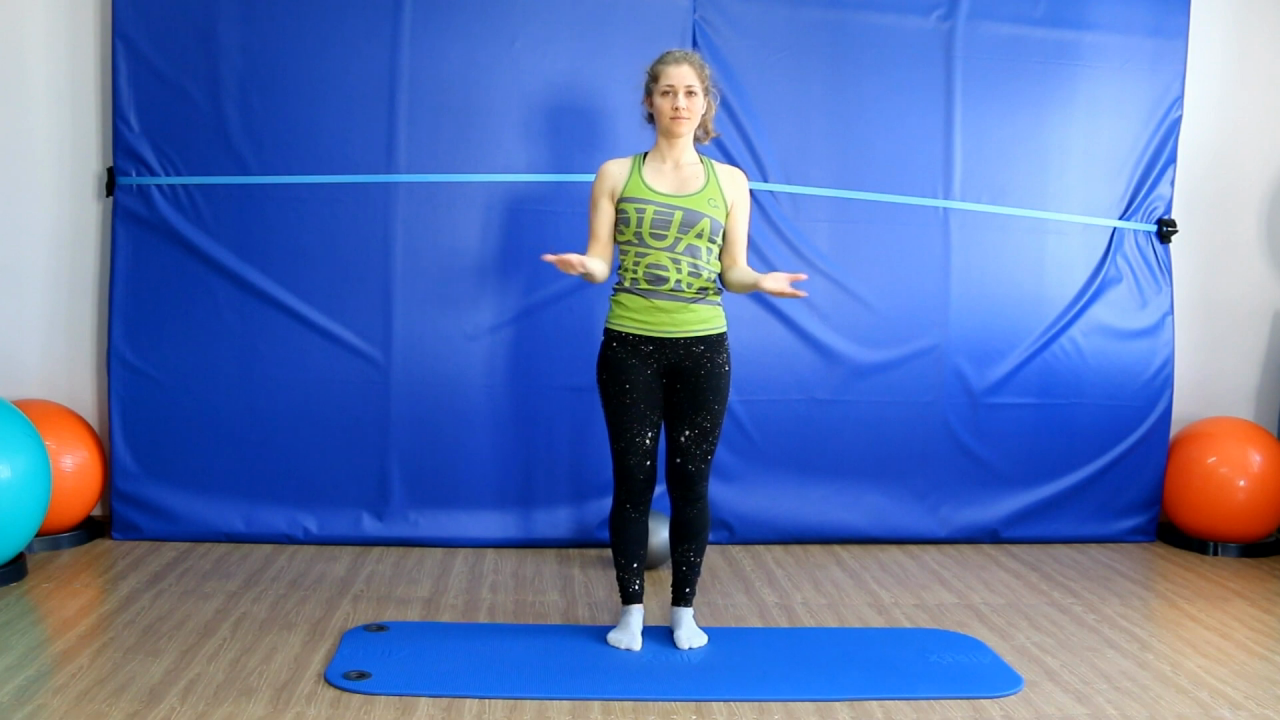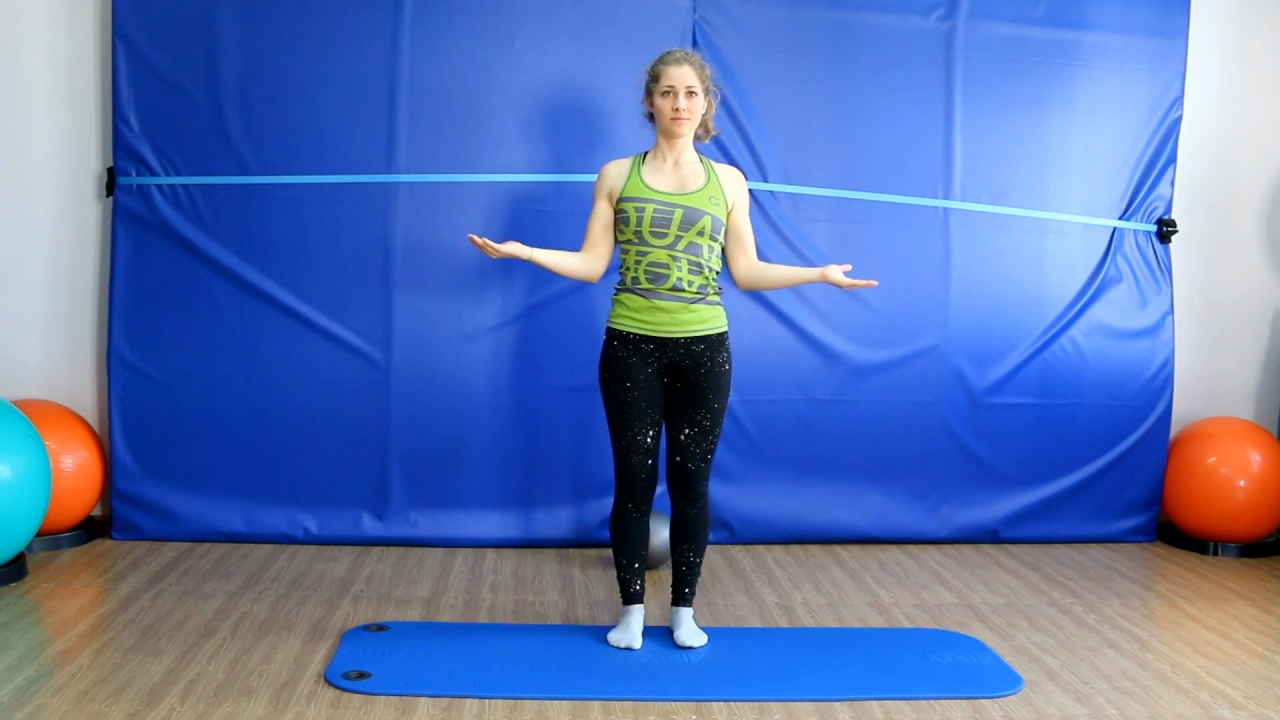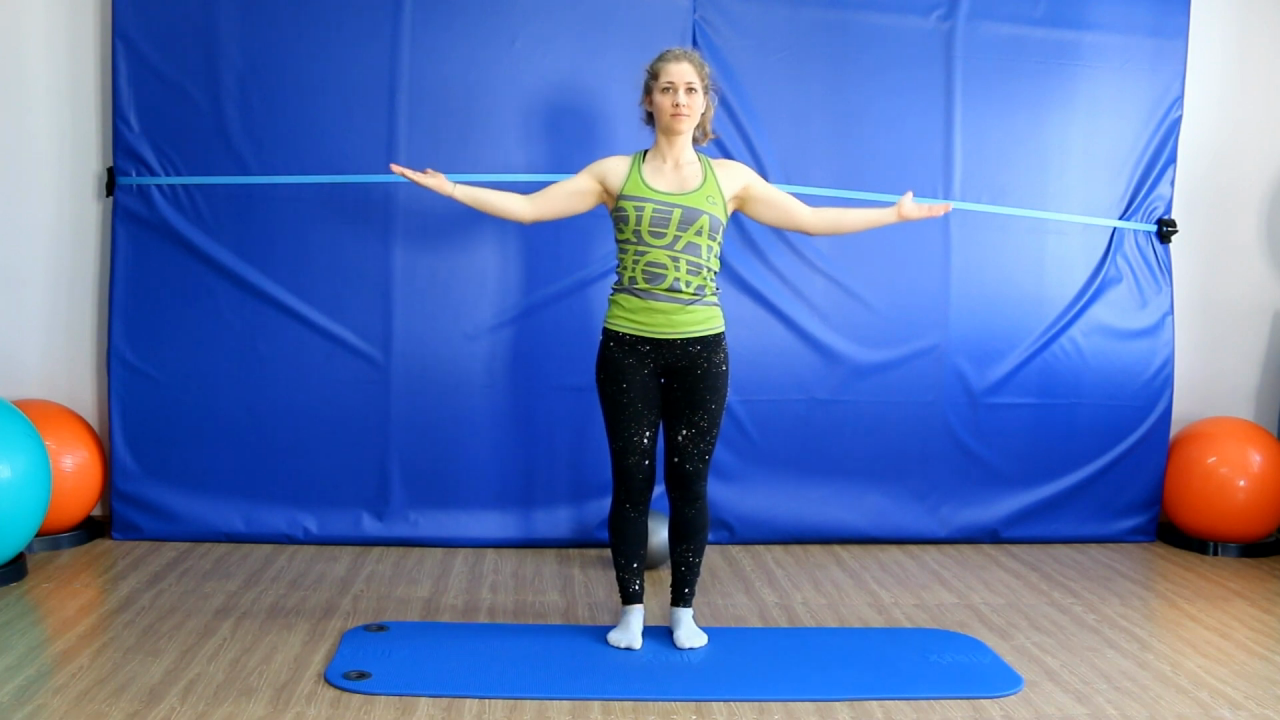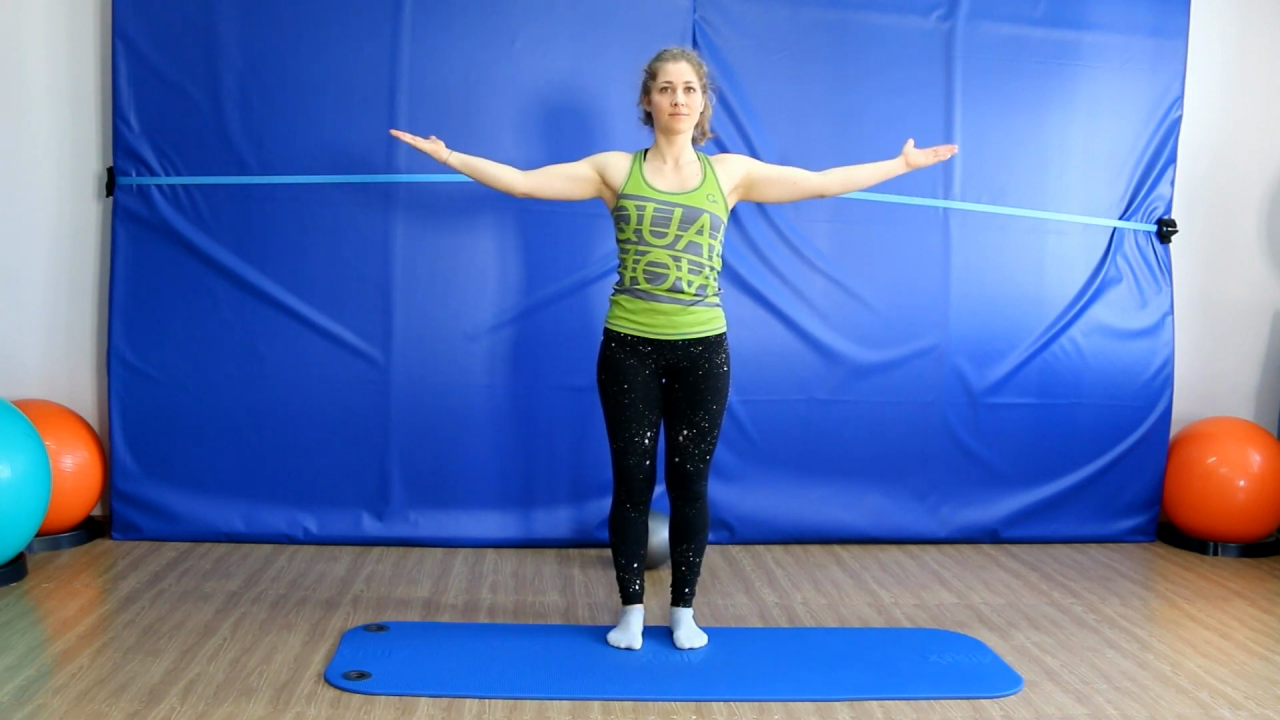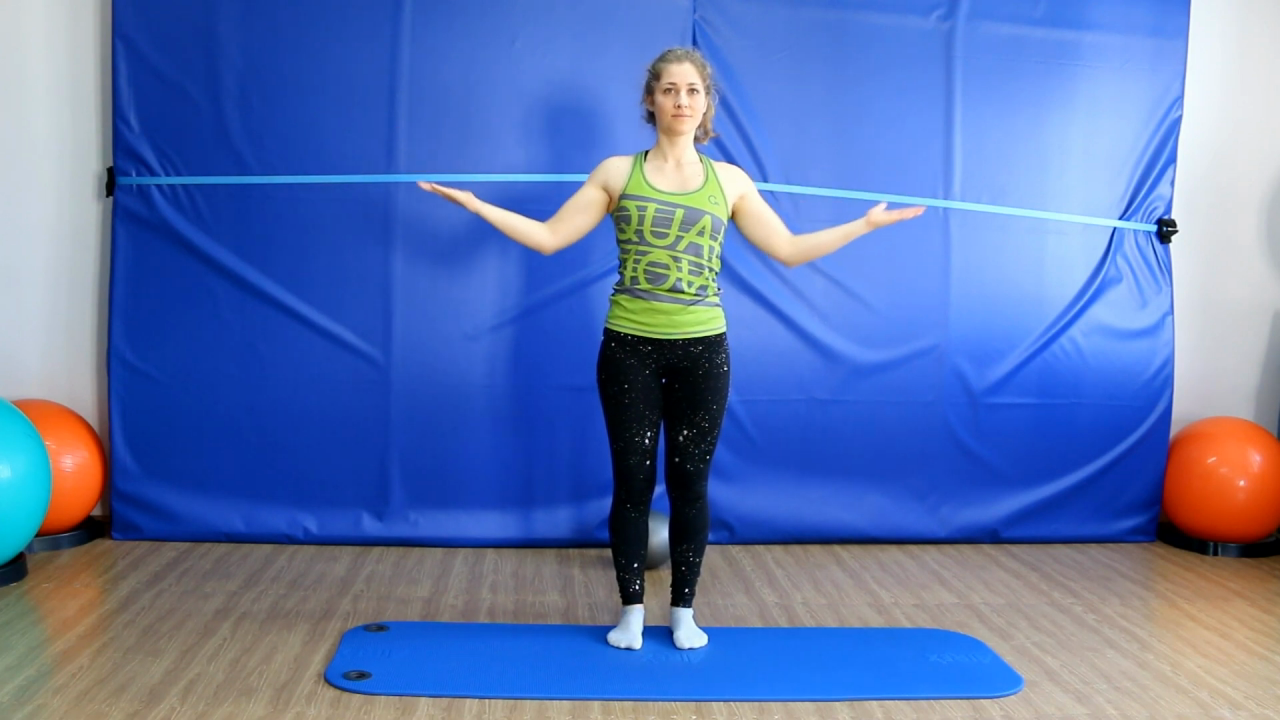
dt=1s
person 1, frame 1
left shoulder: (730, 181)
right shoulder: (616, 174)
left elbow: (732, 270)
right elbow: (600, 263)
left wrist: (764, 281)
right wrist: (583, 264)
left hip: (703, 348)
right hip: (630, 347)
left knee: (690, 482)
right knee: (633, 480)
left ankle: (684, 611)
right ankle: (630, 609)
person 1, frame 2
left shoulder: (729, 181)
right shoulder: (617, 175)
left elbow: (746, 272)
right elbow: (591, 264)
left wrist: (821, 274)
right wrist: (522, 251)
left hip: (704, 348)
right hip: (632, 347)
left knee: (691, 482)
right knee: (634, 480)
left ankle: (684, 610)
right ankle: (631, 609)
person 1, frame 3
left shoulder: (730, 177)
right shoulder: (615, 171)
left elbow: (812, 219)
right elbow: (527, 207)
left wrist: (894, 214)
right wrist: (451, 188)
left hip: (701, 348)
right hip: (628, 348)
left knee: (690, 482)
right knee: (631, 481)
left ankle: (683, 610)
right ankle: (631, 609)
person 1, frame 4
left shoulder: (731, 172)
right shoulder: (614, 168)
left elbow: (824, 183)
right elbow: (522, 181)
left wrist: (902, 164)
right wrist: (449, 156)
left hip: (702, 348)
right hip: (629, 348)
left knee: (689, 482)
right knee: (632, 481)
left ankle: (683, 610)
right ankle: (631, 609)
person 1, frame 5
left shoulder: (730, 180)
right shoulder: (616, 172)
left elbow: (788, 250)
right elbow: (549, 237)
left wrist: (865, 224)
right wrist: (475, 204)
left hip: (702, 349)
right hip: (629, 348)
left knee: (690, 482)
right knee: (632, 481)
left ankle: (684, 611)
right ankle: (631, 610)
